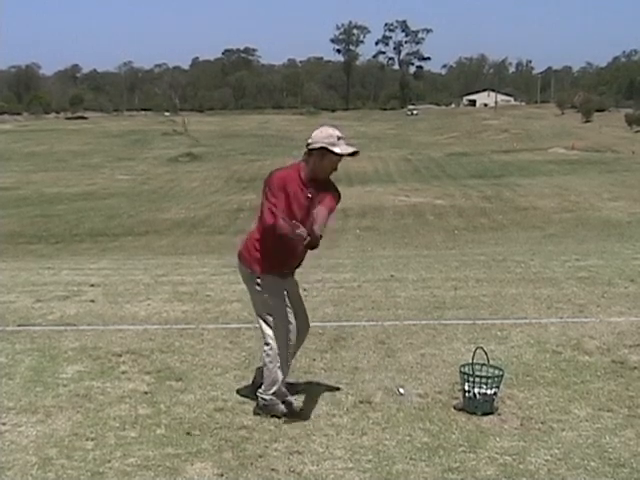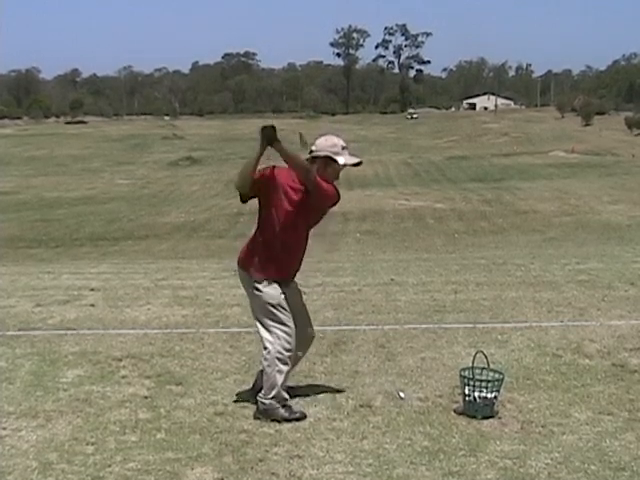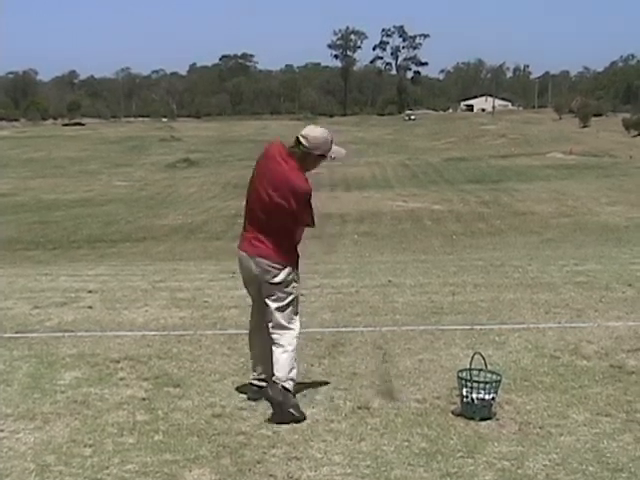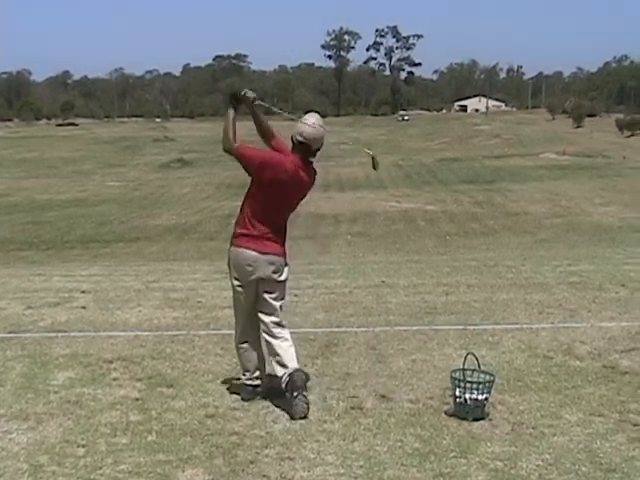
dt=0.4s
person 1, frame 1
left shoulder: (328, 189)
right shoulder: (280, 178)
left elbow: (321, 214)
right elbow: (273, 222)
left wrist: (315, 233)
right wrist: (294, 232)
left hip: (283, 269)
right hip: (260, 264)
left knee: (298, 327)
right knee: (281, 330)
left ankle: (265, 379)
right ankle: (269, 398)
person 1, frame 2
left shoulder: (329, 194)
right shoulder: (275, 176)
left elbow: (307, 176)
right elbow: (242, 188)
left wrist: (278, 146)
right wrist: (261, 149)
left hip: (284, 276)
right hip: (258, 270)
left knee: (303, 335)
right knee: (281, 337)
left ankle: (265, 384)
right ankle: (269, 402)
person 1, frame 3
left shoulder: (272, 152)
right shoulder: (299, 186)
right elbow: (302, 228)
left hip: (249, 254)
right hip: (275, 261)
left knee: (262, 321)
right knee: (285, 327)
left ankle: (260, 382)
right ankle: (282, 393)
person 1, frame 4
left shoulder: (276, 163)
right shoulder: (309, 175)
left elbow: (229, 146)
right elbow: (272, 139)
left wrist: (233, 108)
right wrist: (253, 108)
left hip: (243, 251)
right hip: (274, 256)
left knee: (246, 323)
right knee: (274, 323)
left ankle: (252, 381)
right ankle: (290, 376)
